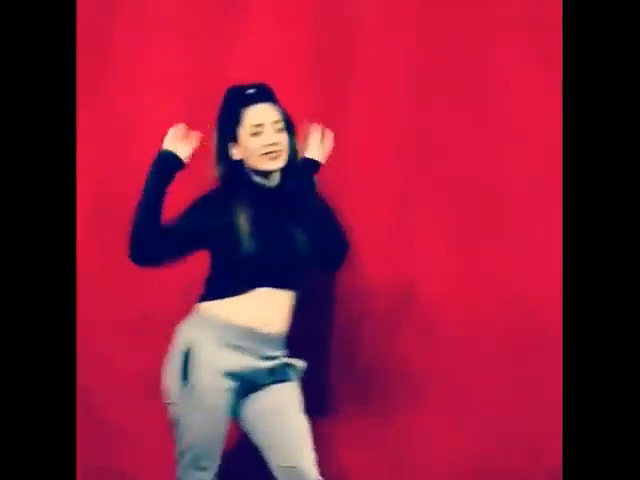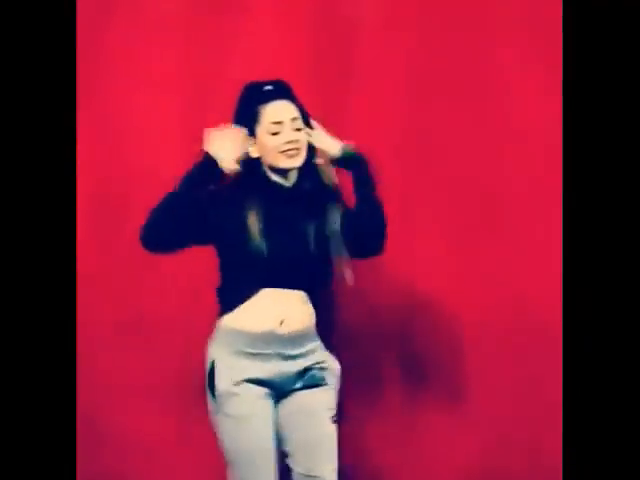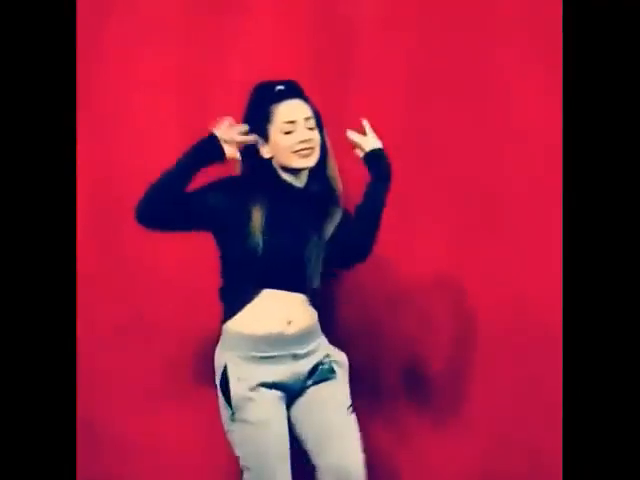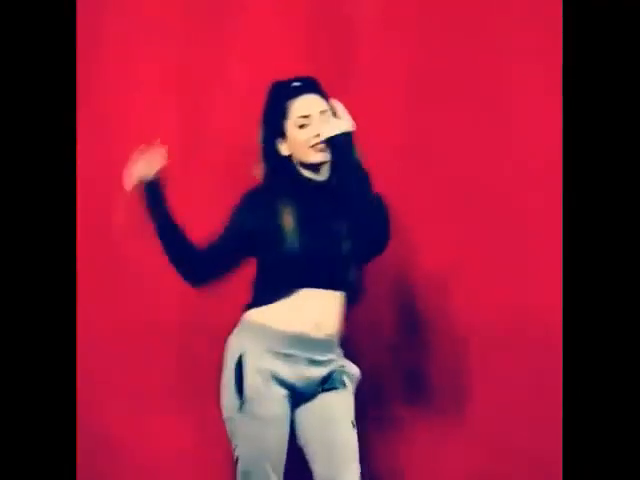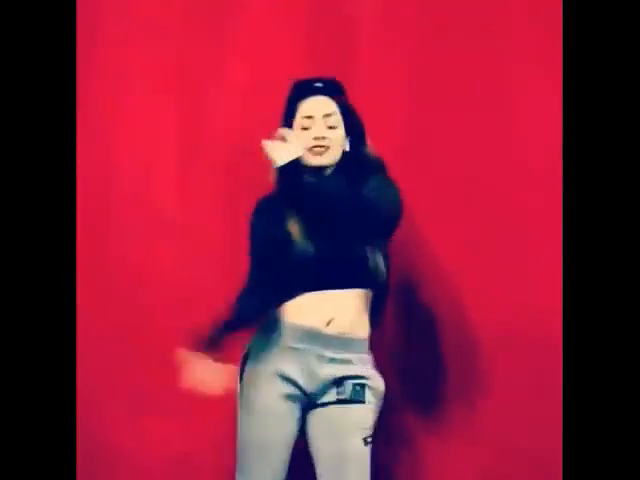
dt=0.2s
person 1, frame 1
left shoulder: (300, 201)
right shoulder: (220, 205)
left elbow: (334, 255)
right elbow: (144, 251)
left wrist: (310, 176)
right wrist: (163, 167)
left hip: (273, 358)
right hip: (212, 347)
person 1, frame 2
left shoulder: (320, 199)
right shoulder: (230, 200)
left elbow: (368, 243)
right elbow: (156, 236)
left wrist: (357, 166)
right wrist: (206, 169)
left hip: (307, 356)
right hip: (241, 356)
person 1, frame 3
left shoulder: (323, 202)
right shoulder: (236, 195)
left elbow: (349, 252)
right elbow: (151, 213)
left wrist: (378, 172)
right wrist: (203, 150)
left hip: (310, 355)
right hip: (248, 359)
person 1, frame 4
left shoulder: (354, 193)
right shoulder: (263, 202)
left elbow: (374, 238)
right elbow: (200, 269)
left wrist: (342, 152)
right wrist: (154, 193)
left hip: (326, 361)
right hip: (263, 355)
person 1, frame 5
left shoulder: (373, 184)
right shoulder: (273, 209)
left elbow: (379, 216)
right elbow: (256, 292)
left wrist: (294, 176)
right wrist: (211, 346)
left hip: (346, 362)
right hip: (279, 354)
